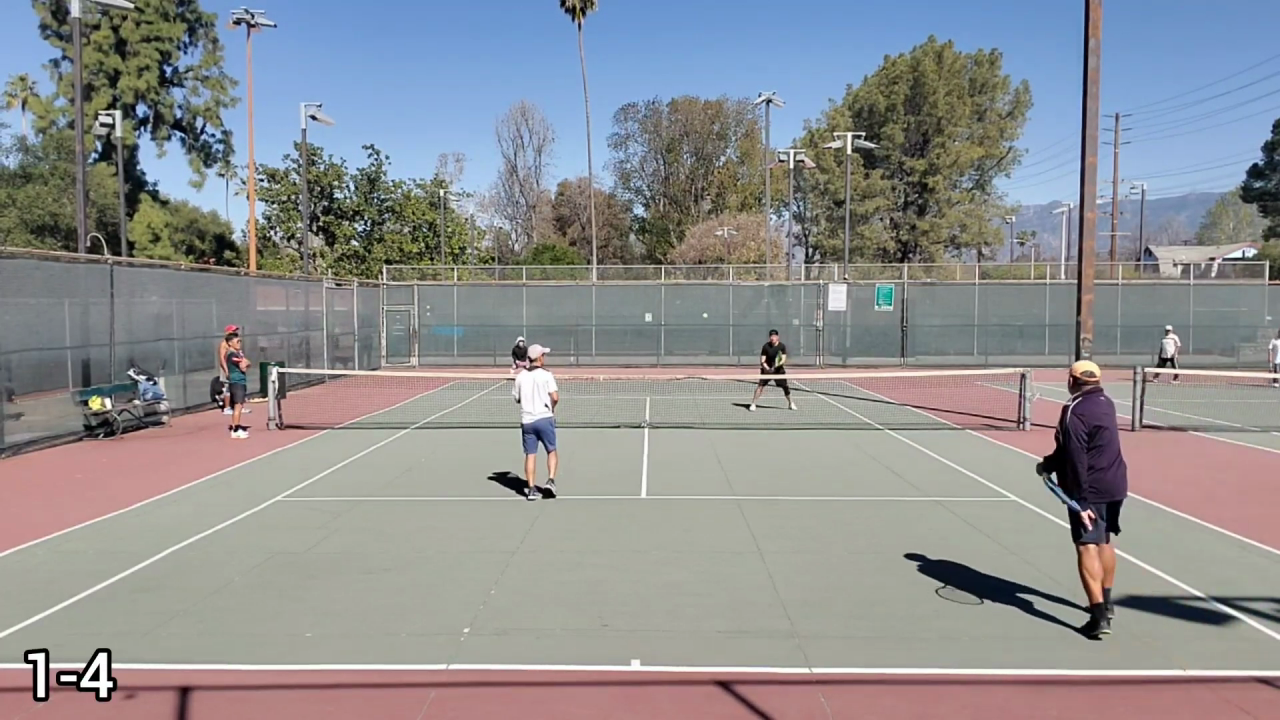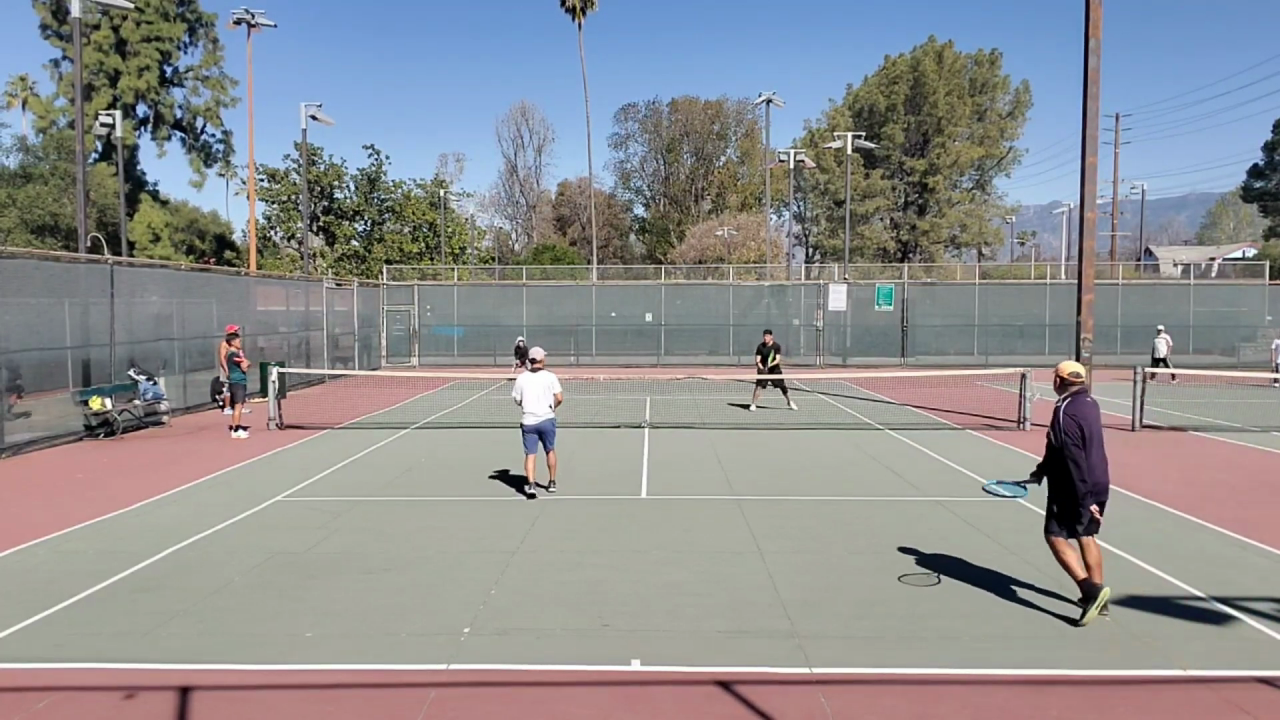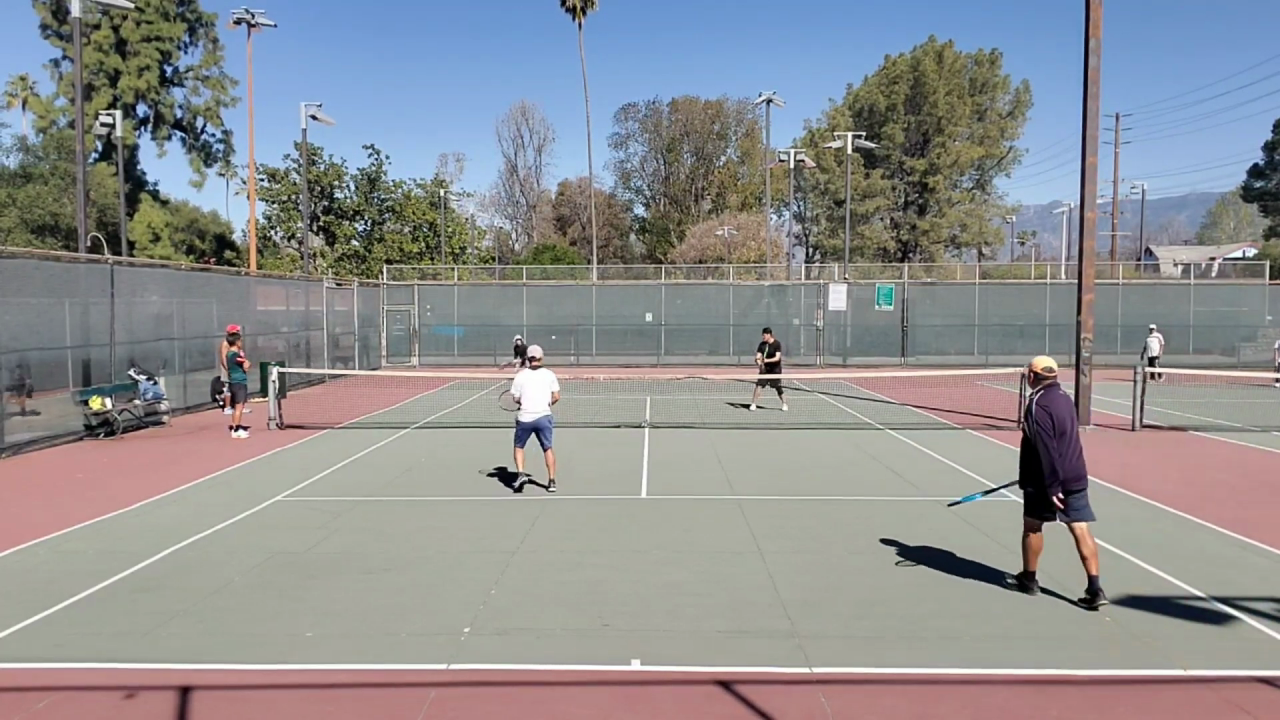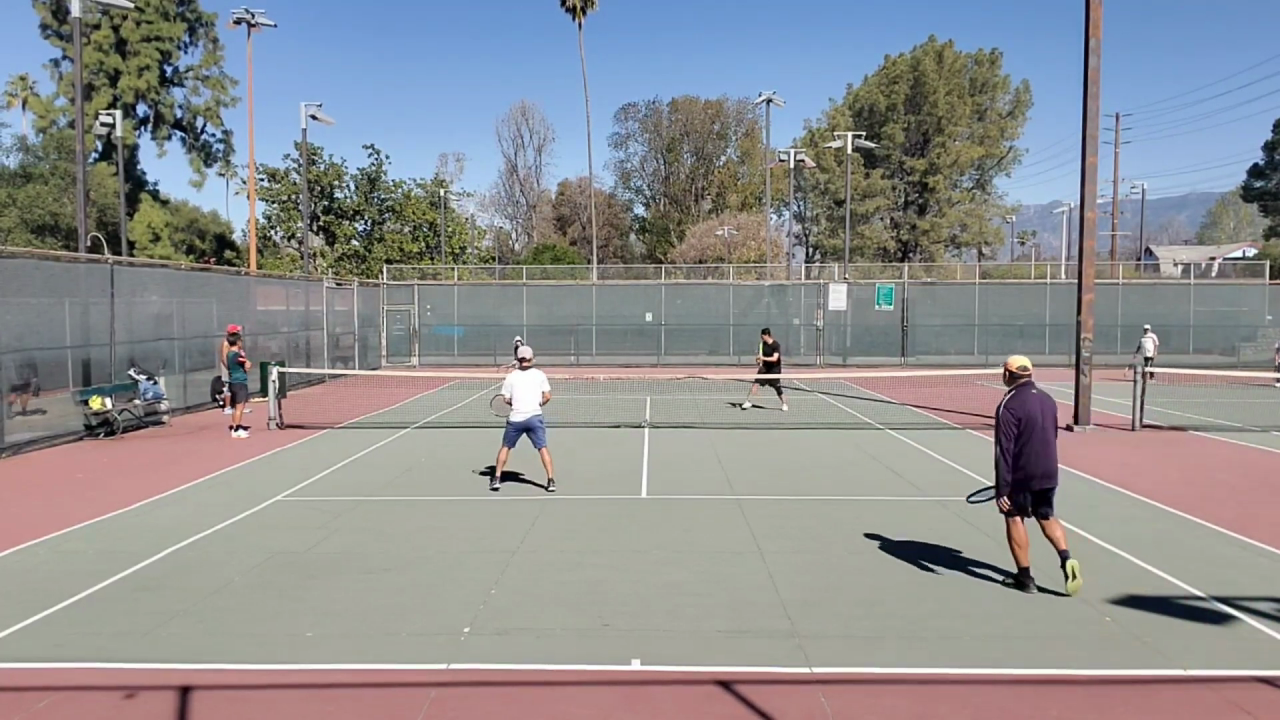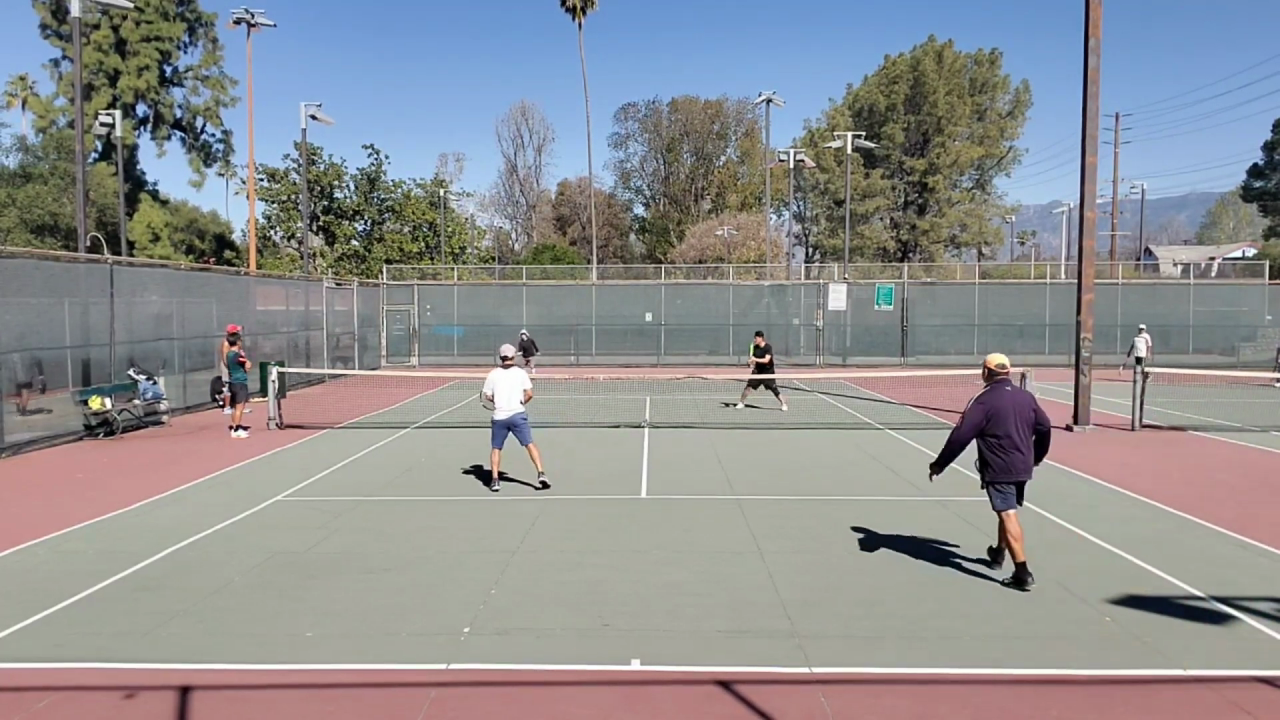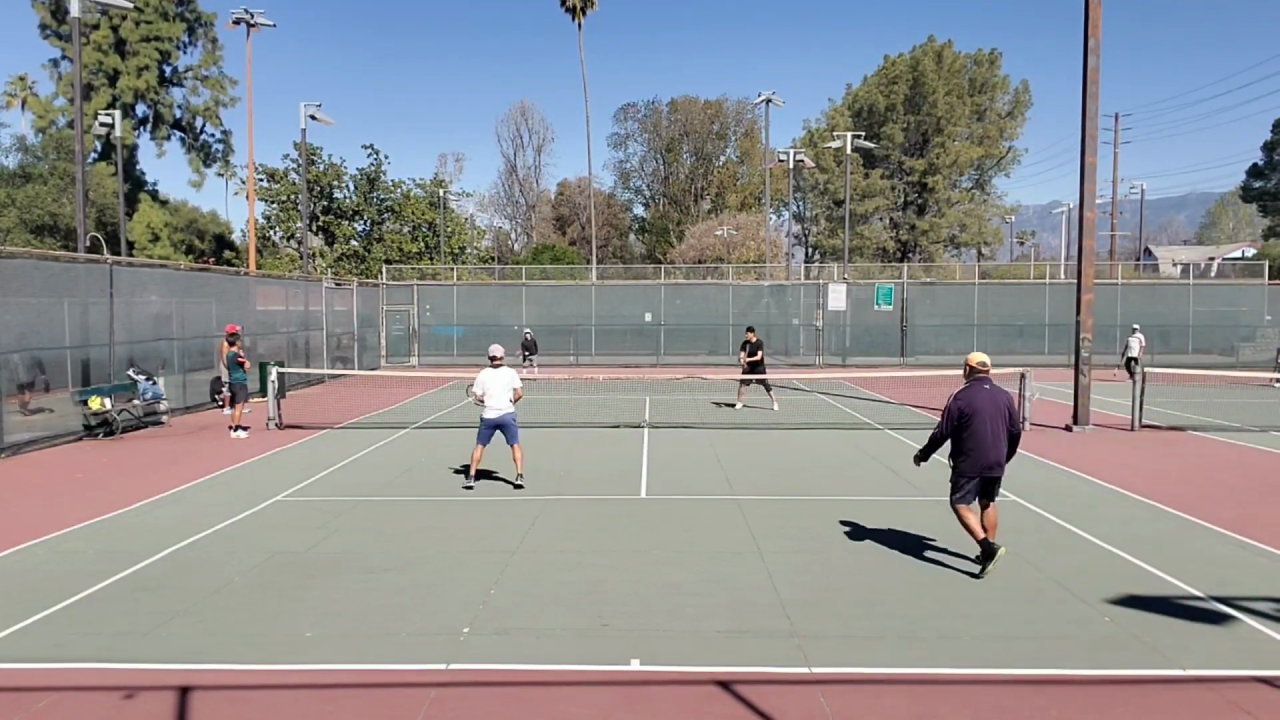
dt=0.2s
person 1, frame 1
left shoulder: (1074, 411)
right shoulder: (1106, 404)
left elbow: (1076, 459)
left wrist: (1079, 501)
right wrist: (1050, 462)
left hip: (1089, 490)
right hip: (1114, 486)
left knee: (1087, 547)
right knee: (1103, 542)
left ankle: (1100, 616)
right ankle: (1105, 602)
person 1, frame 2
left shoulder: (1065, 411)
right shoulder: (1089, 404)
left elbow: (1073, 459)
left wrist: (1083, 498)
right wrist: (1042, 470)
left hip: (1074, 490)
right hip: (1098, 485)
left knee: (1057, 538)
right knee: (1087, 537)
left ankle: (1091, 591)
right ankle: (1094, 594)
person 1, frame 3
left shoulder: (1038, 404)
right shoulder: (1064, 398)
left elbow: (1045, 449)
left wrist: (1051, 486)
left hip: (1045, 480)
right hip: (1076, 475)
left knee: (1033, 525)
right knee: (1081, 529)
left ankle: (1029, 579)
right ankle: (1094, 589)
person 1, frame 4
left shoulder: (1009, 405)
right shoulder: (1047, 399)
left elbow: (1004, 450)
left wrist: (1002, 487)
left hip: (1021, 476)
right hip: (1048, 472)
left knee: (1014, 520)
right knee: (1047, 519)
left ankle: (1024, 578)
right ankle: (1066, 560)
person 1, frame 5
left shoulder: (982, 401)
right shoulder: (1026, 397)
left elbow: (960, 436)
right elbow: (1044, 428)
left wrist: (939, 464)
right wrist: (1036, 458)
left hip: (998, 469)
right hip: (1023, 466)
left knee: (1007, 516)
right knee: (1010, 511)
left ankle: (1022, 573)
right ankle: (998, 553)
person 1, frame 6
left shoulder: (961, 397)
right shoulder: (1004, 396)
left elbow: (942, 432)
right elbow: (1015, 431)
left wrist: (923, 454)
right wrist: (1005, 456)
left hip: (969, 464)
right hip: (995, 464)
left knee: (961, 505)
right knee: (988, 505)
left ankle: (989, 547)
right ankle: (988, 552)
